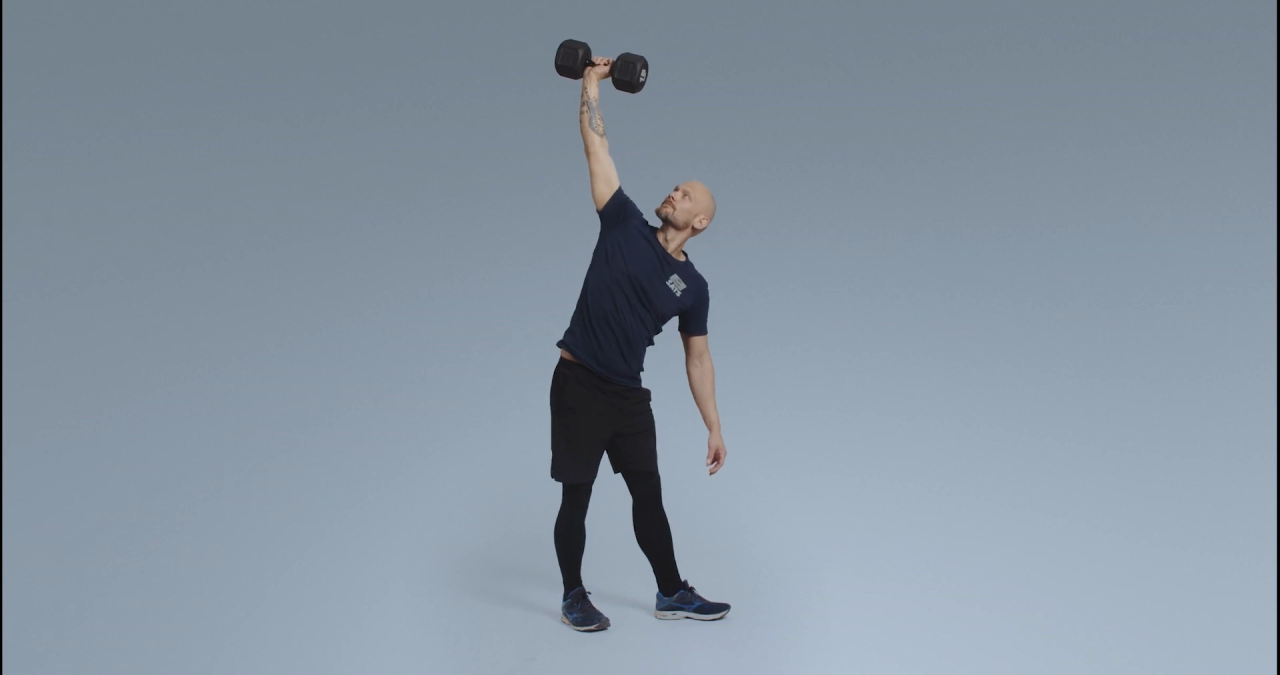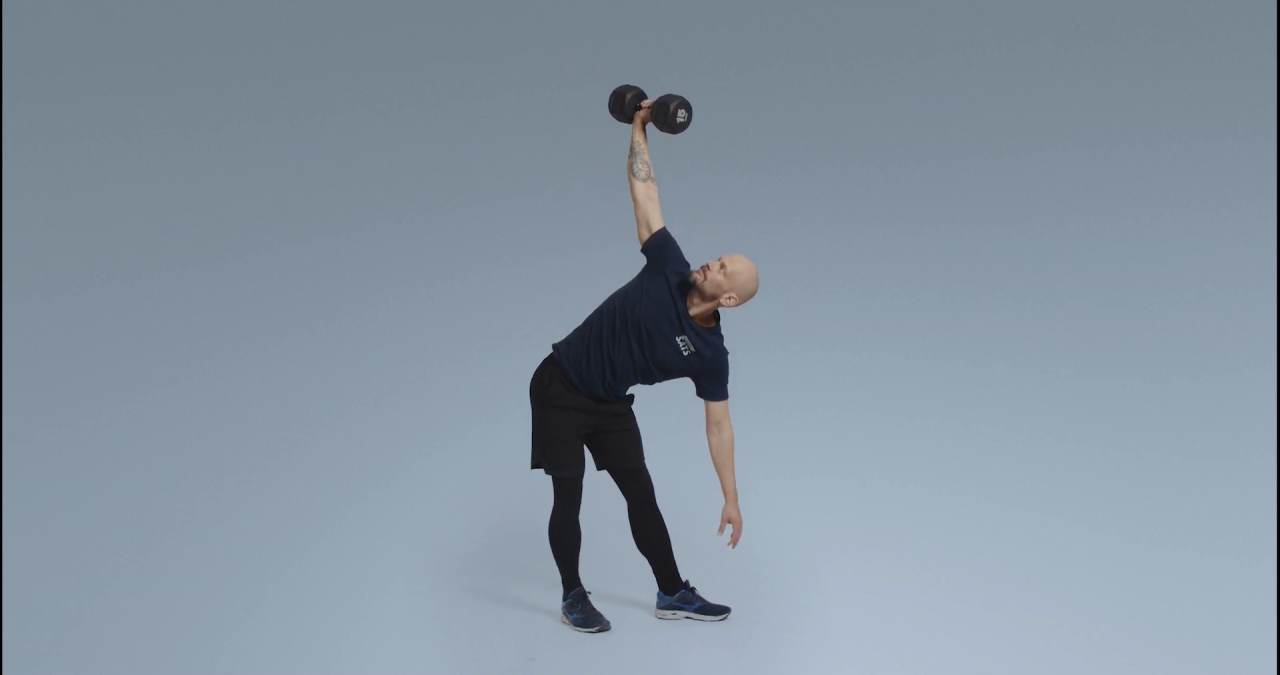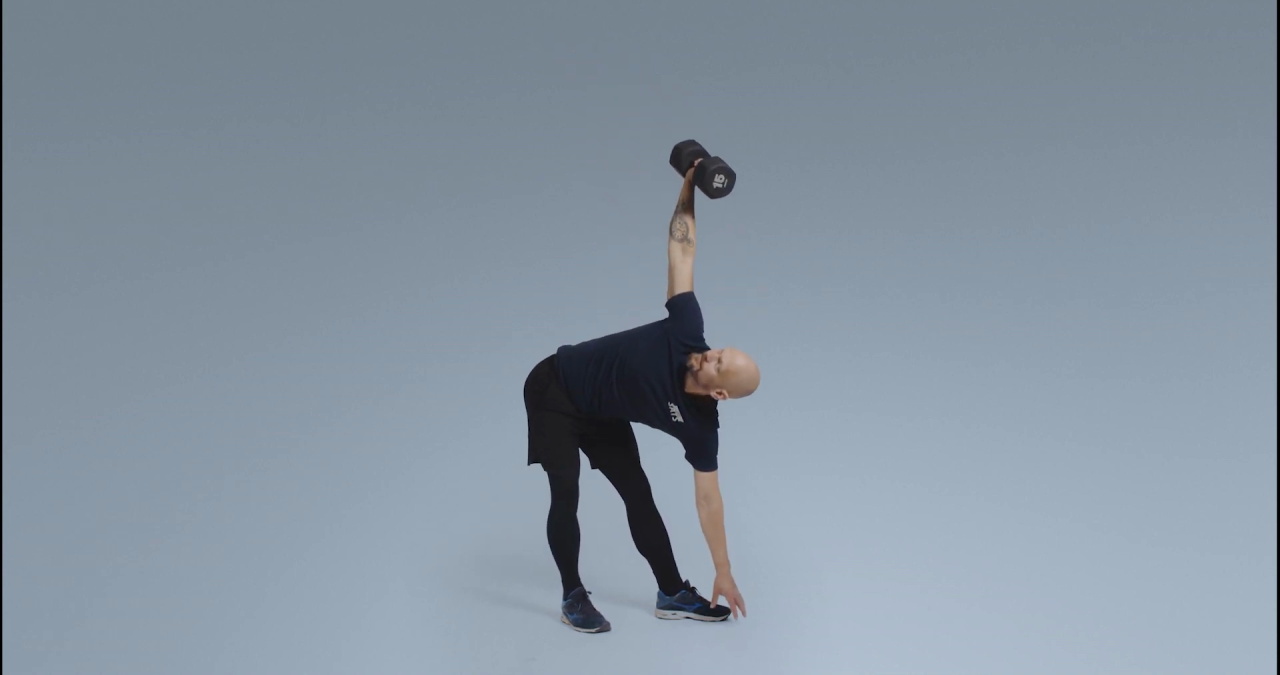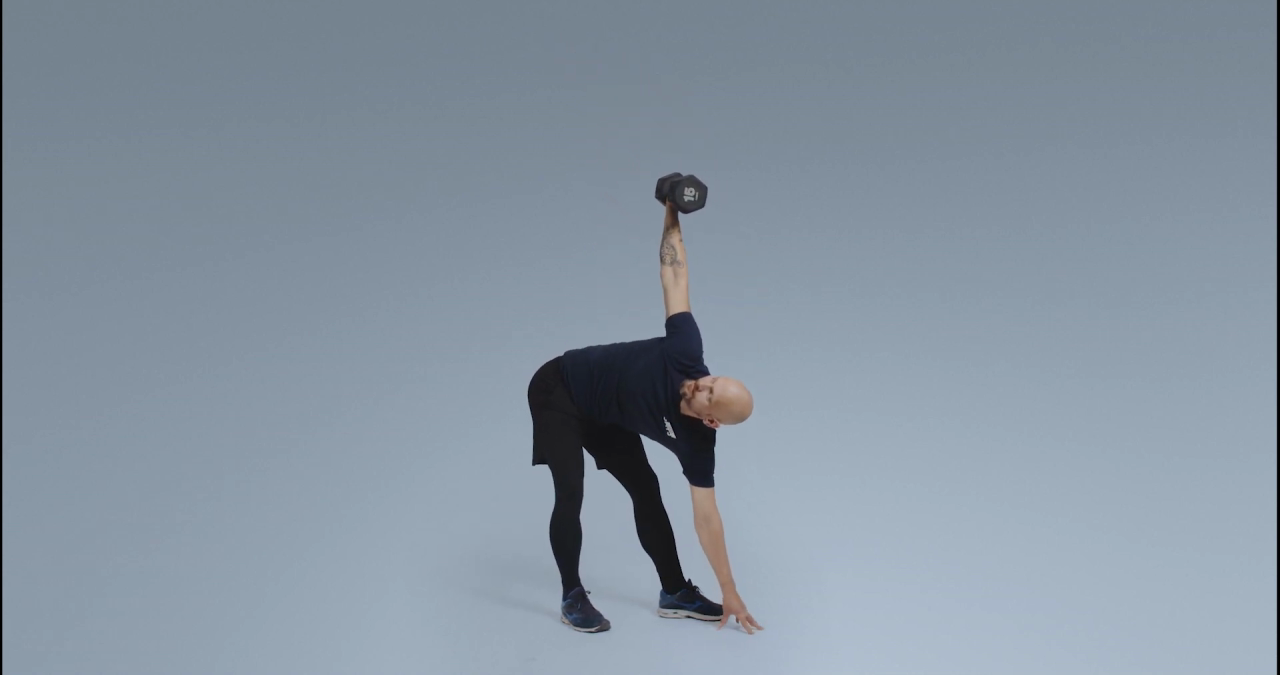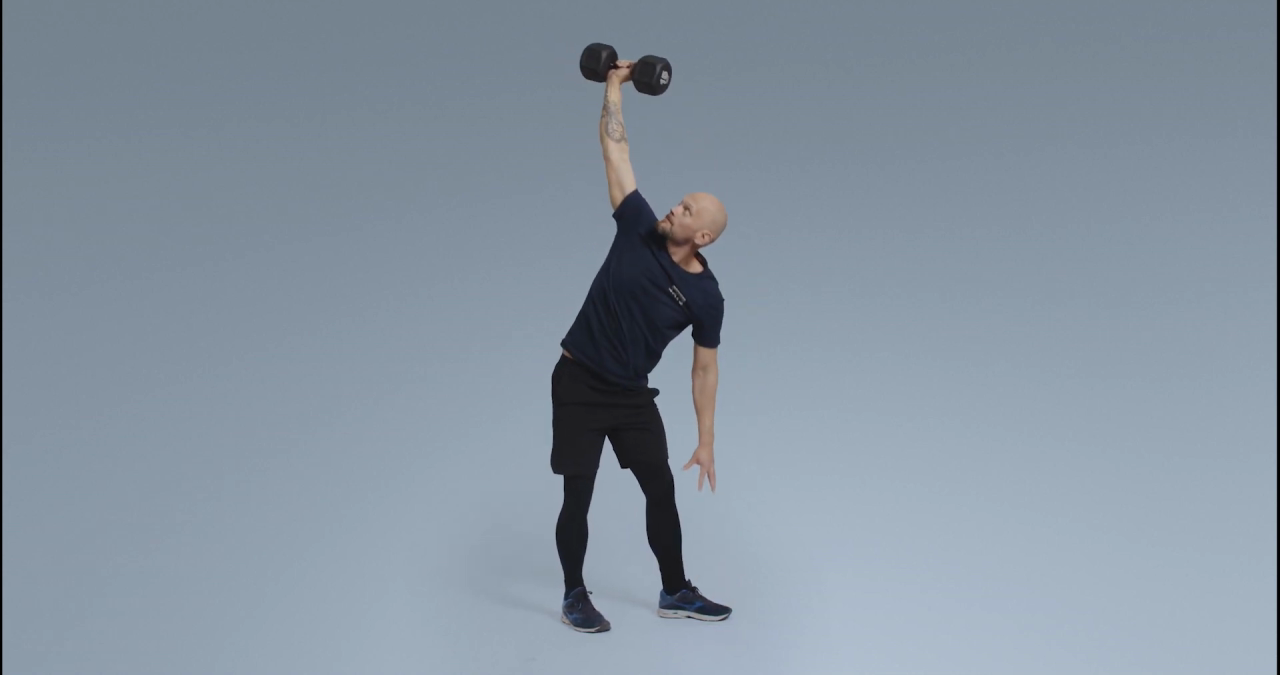
dt=1s
person 1, frame 1
left shoulder: (692, 287)
right shoulder: (624, 227)
left elbow: (698, 359)
right elbow: (596, 149)
left wrist: (714, 428)
right wrist: (591, 83)
left hip: (629, 394)
right hip: (580, 385)
left knee: (648, 495)
right knee: (577, 496)
left ankle: (672, 593)
right ankle: (574, 597)
person 1, frame 2
left shoulder: (709, 353)
right shoulder: (668, 269)
left elbow: (718, 425)
right elbow: (644, 191)
left wrist: (731, 498)
right wrist: (639, 129)
left hip: (610, 403)
right hip: (560, 387)
left knee: (641, 492)
right knee: (568, 496)
left ankle: (672, 593)
right ankle: (573, 597)
person 1, frame 3
left shoulder: (699, 425)
right shoulder: (687, 334)
left elbow: (708, 498)
right elbow: (681, 250)
left wrist: (724, 573)
right wrist: (688, 187)
left hip: (601, 414)
right hip: (554, 389)
left knee: (638, 492)
right knee: (567, 492)
left ankle: (672, 593)
right ankle: (573, 597)
person 1, frame 4
left shoulder: (696, 441)
right shoulder: (686, 355)
left elbow: (706, 515)
right elbow: (674, 273)
left wrist: (730, 593)
right wrist: (672, 214)
left hip: (602, 414)
right hip: (557, 391)
left knee: (646, 488)
right knee: (571, 492)
left ankle: (674, 591)
right ankle: (573, 596)
person 1, frame 5
left shoulder: (704, 296)
right shoulder: (640, 230)
left elbow: (705, 369)
right elbow: (615, 150)
left wrist: (706, 441)
right wrist: (614, 86)
left hip: (631, 394)
right hip: (578, 384)
left knee: (660, 488)
right knee: (578, 496)
left ankle: (675, 592)
right ankle: (574, 597)
